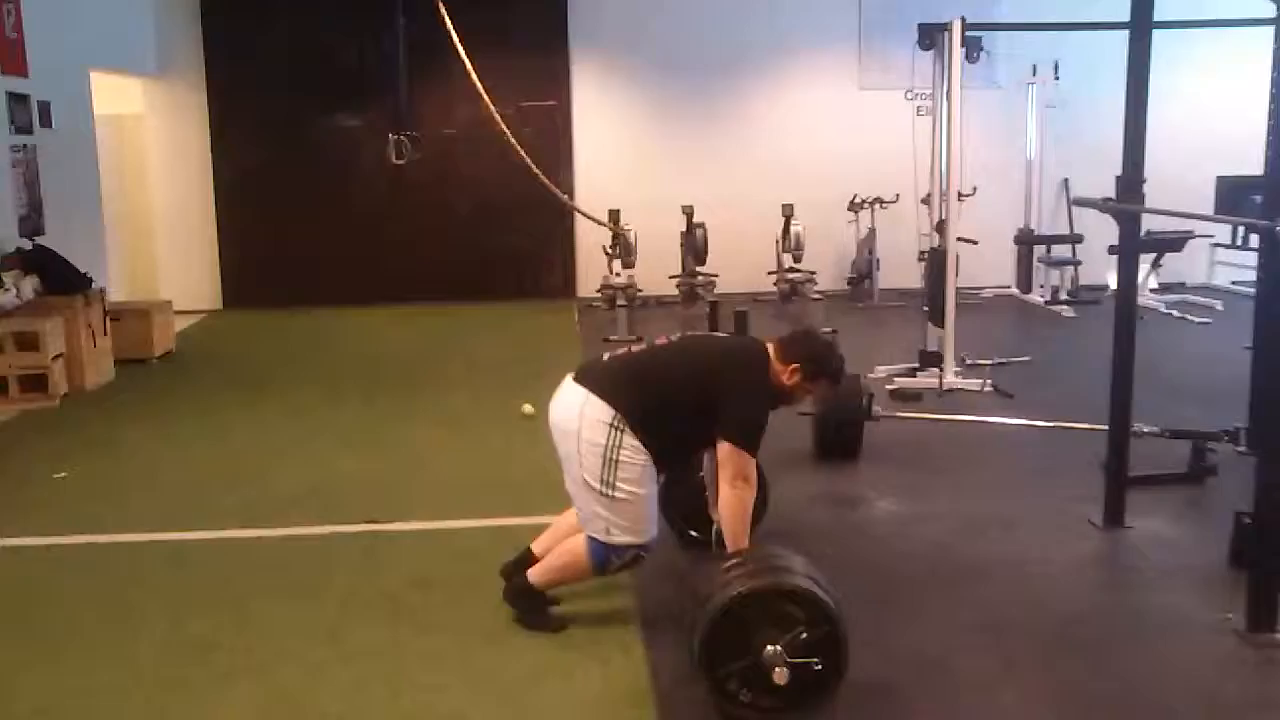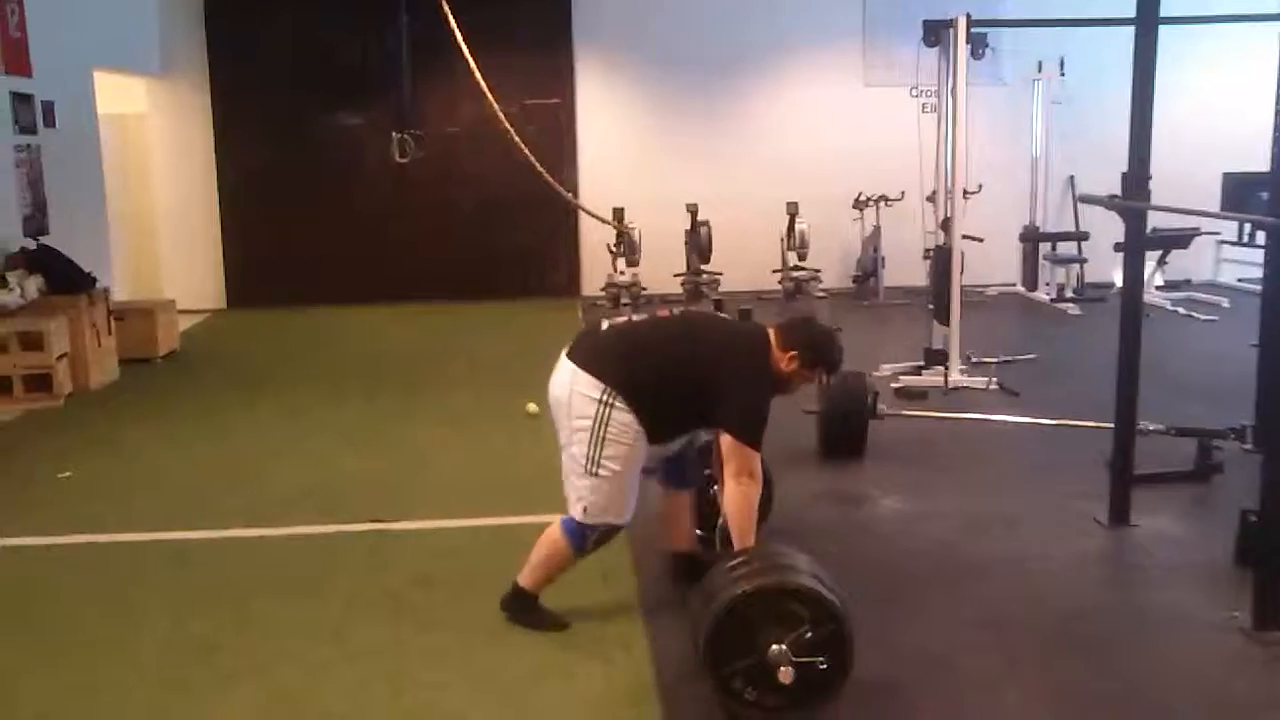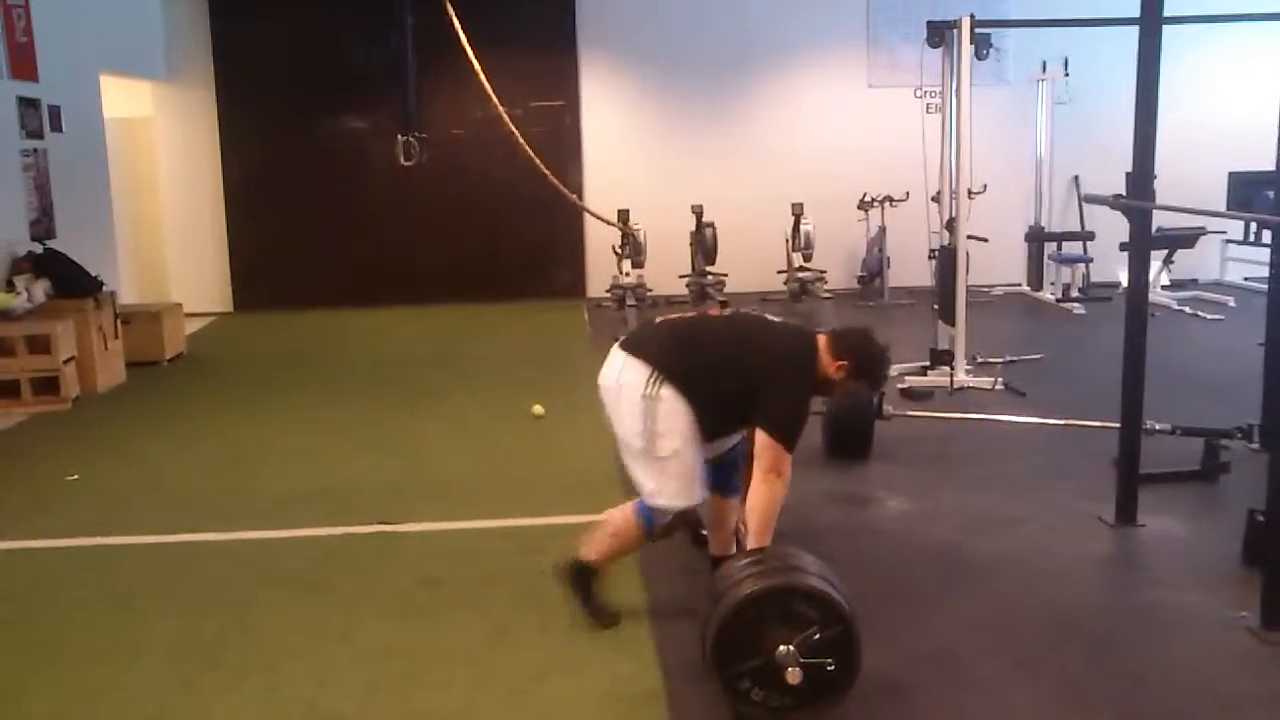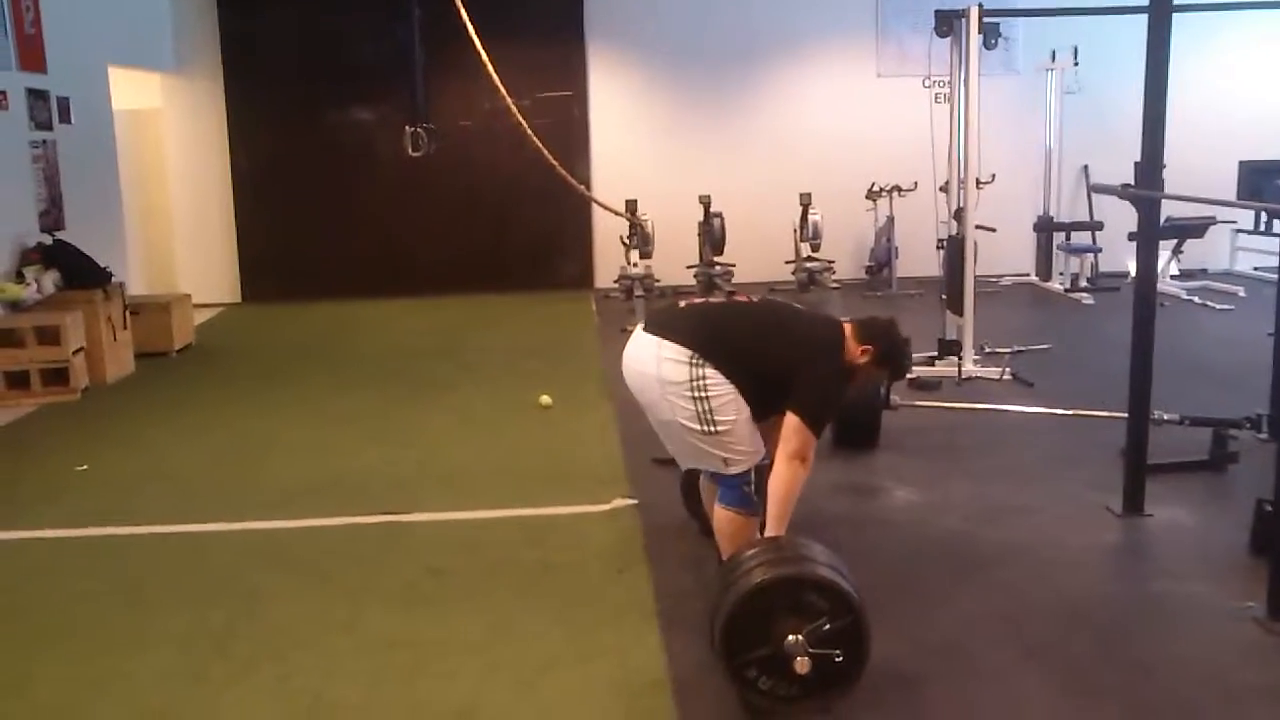
dt=0.3s
person 1, frame 1
left shoulder: (742, 359)
right shoulder: (750, 383)
right elbow: (738, 481)
left hip: (580, 396)
right hip: (600, 414)
left knee: (603, 505)
right knee: (629, 543)
left ankle: (523, 566)
right ankle: (527, 589)
person 1, frame 2
left shoulder: (746, 345)
right shoulder: (749, 373)
right elbow: (742, 475)
left hip: (592, 368)
right hip: (596, 389)
left knee: (678, 457)
right knee: (601, 516)
left ankle: (686, 560)
right ankle: (521, 597)
person 1, frame 3
left shoulder: (789, 346)
right shoulder: (792, 373)
right elbow: (772, 472)
left hip: (645, 364)
right hip: (646, 377)
left knee: (724, 460)
right knee: (673, 502)
left ankle: (722, 563)
right ankle: (584, 568)
person 1, frame 4
left shoulder: (814, 338)
right shoulder: (825, 361)
left elbow: (773, 413)
right elbow: (795, 457)
right wrist: (773, 541)
right hip: (678, 358)
left knee: (722, 462)
right knee: (739, 471)
